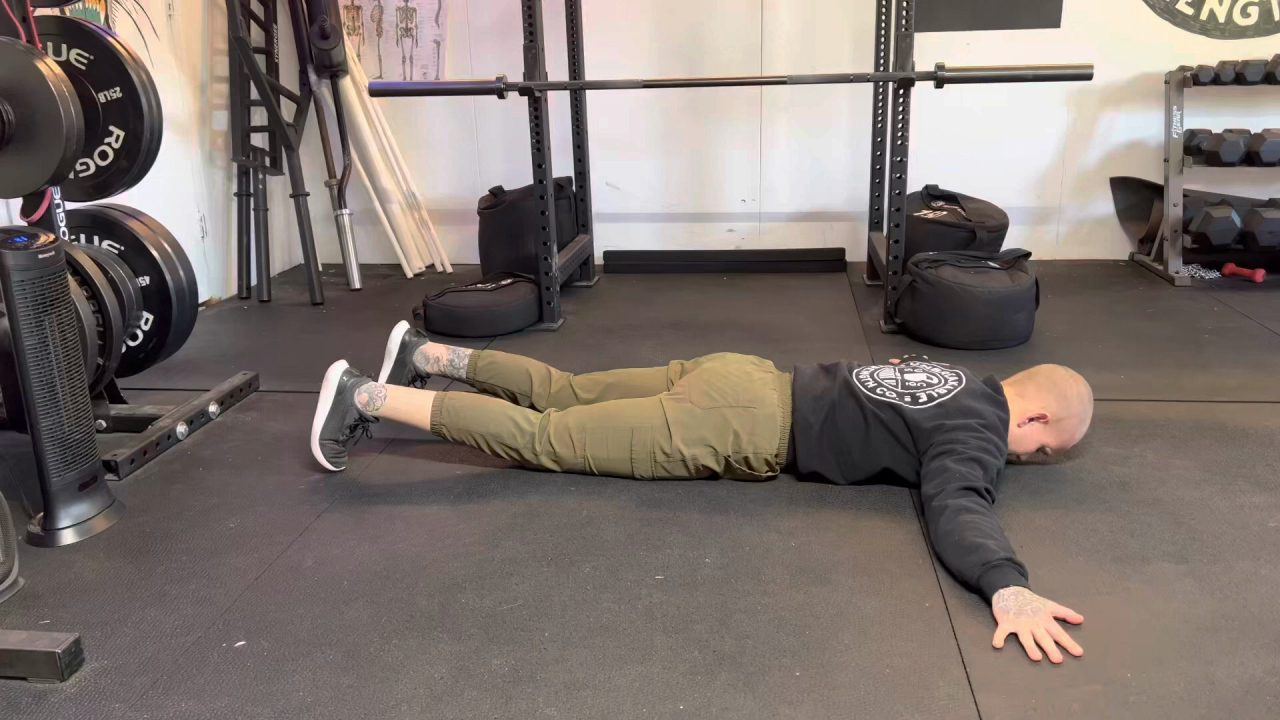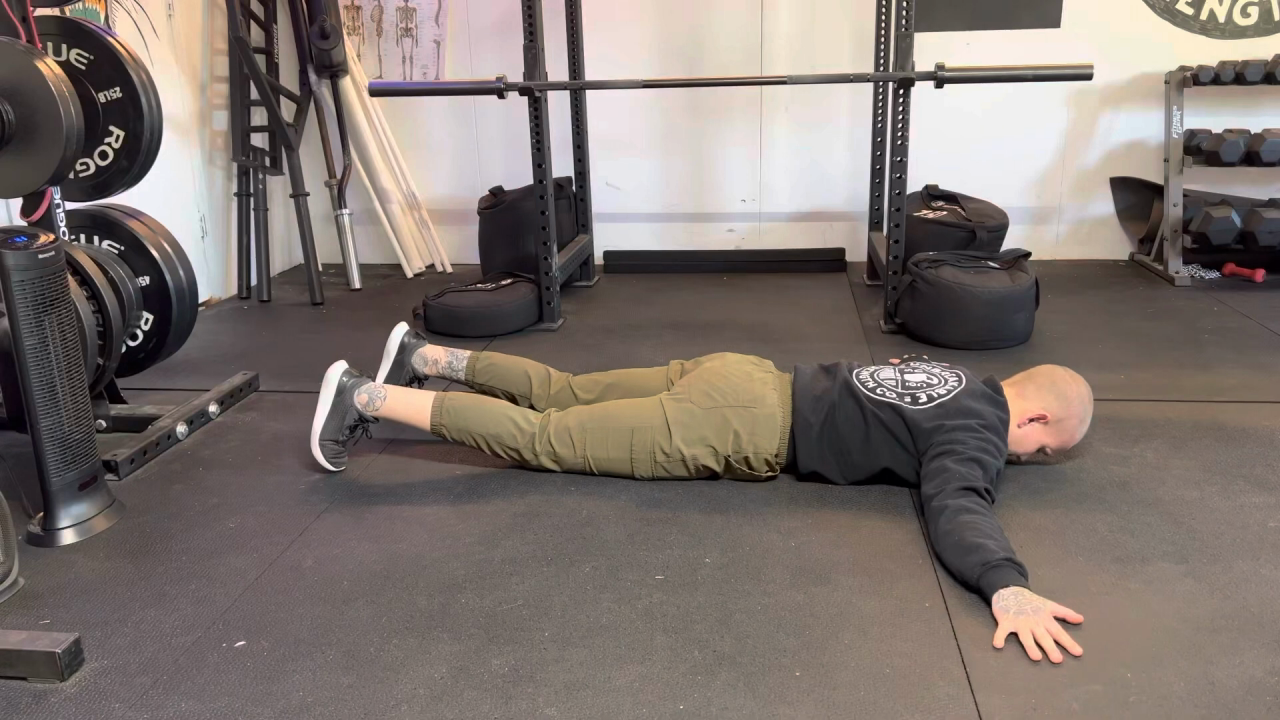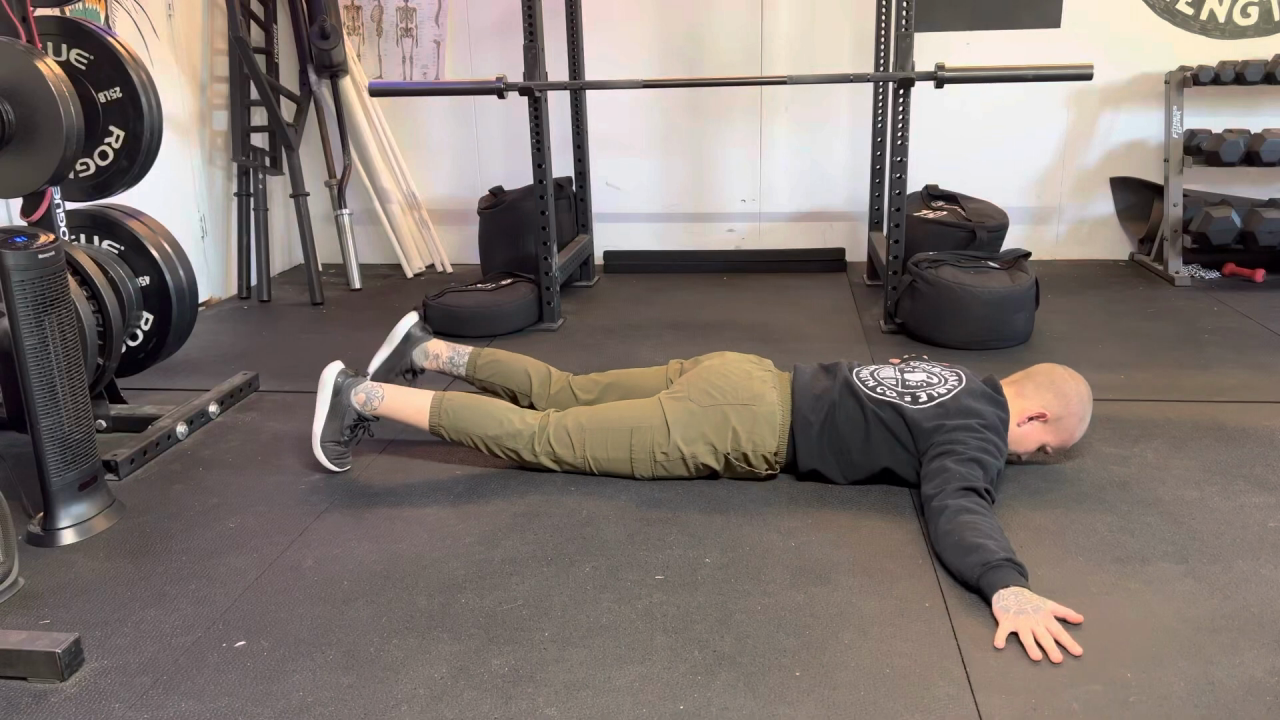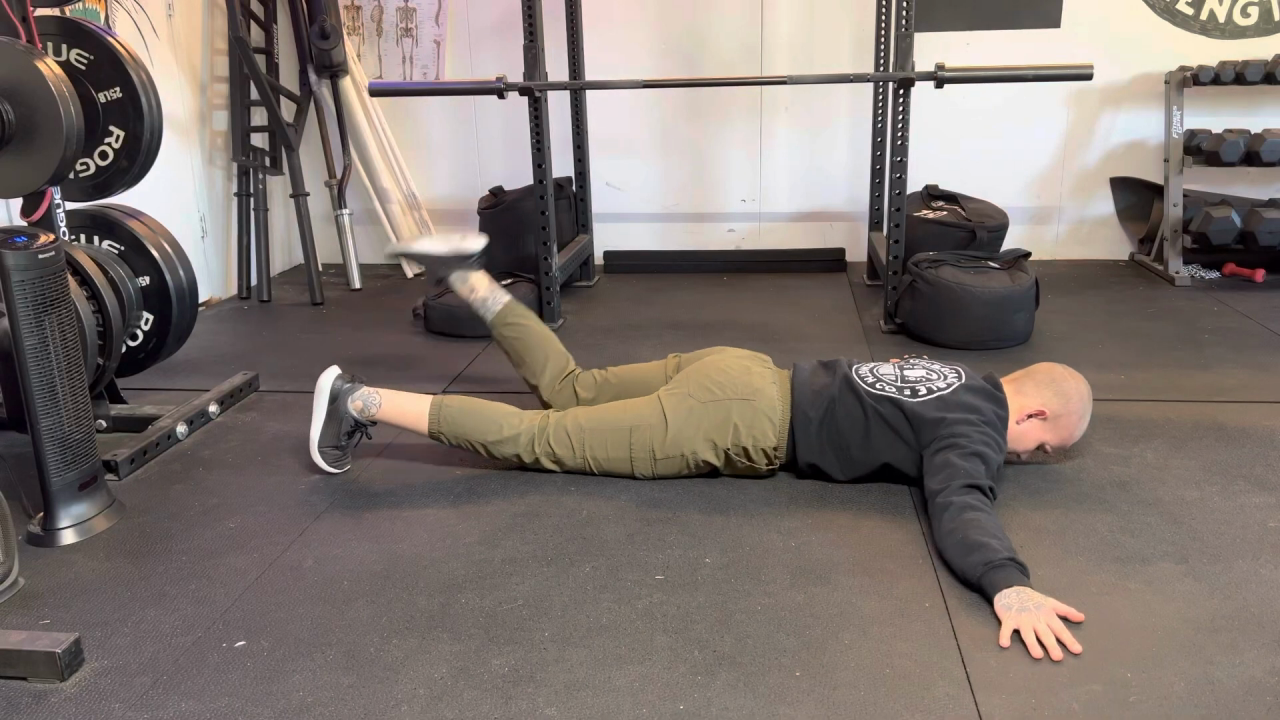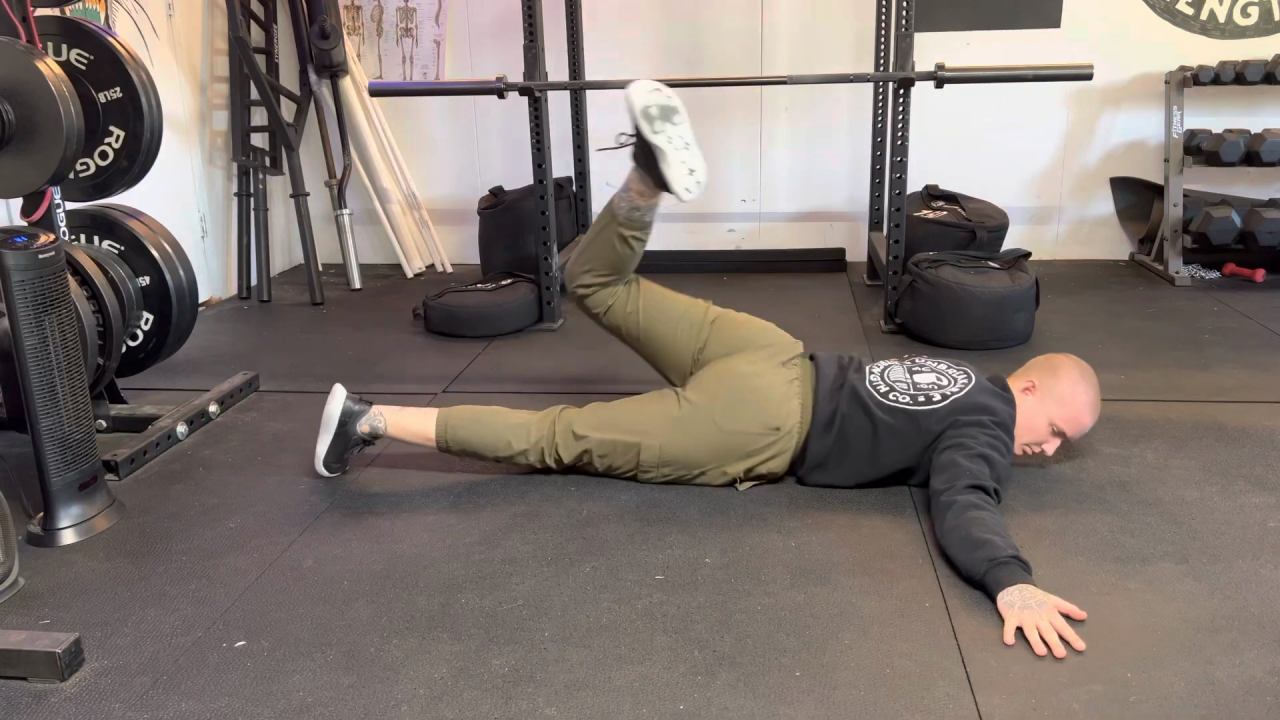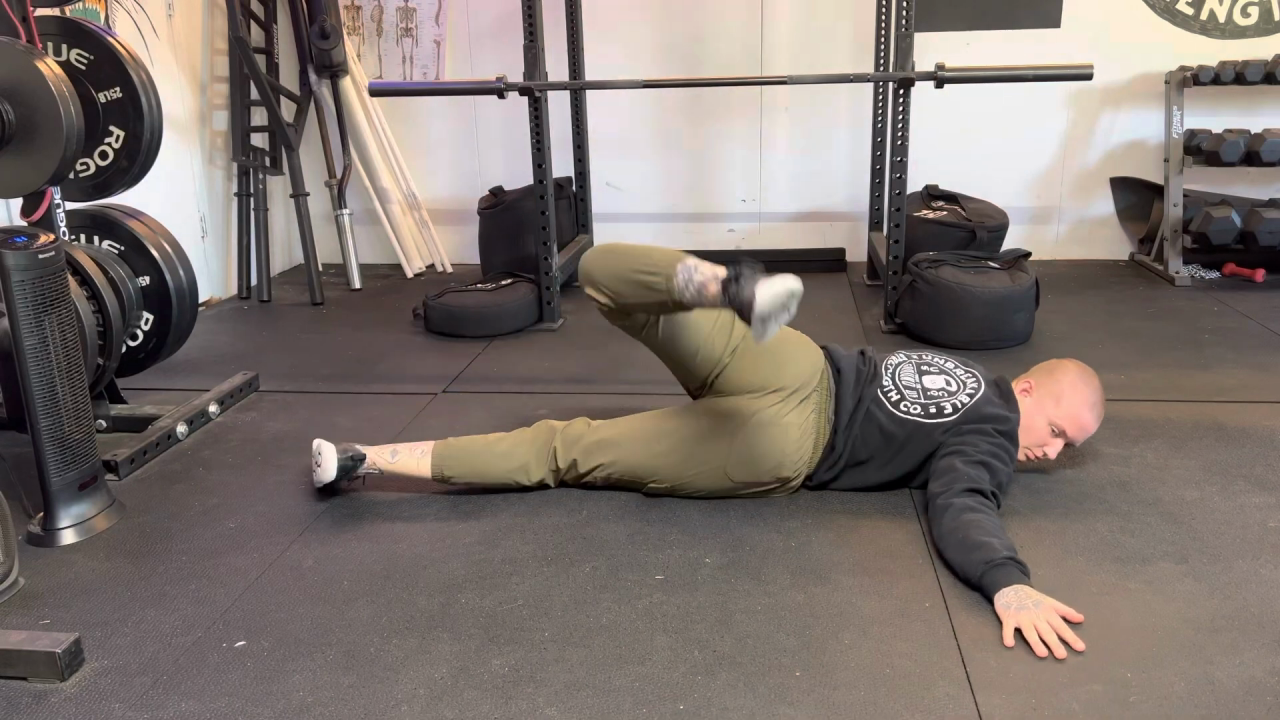
dt=0.4s
person 1, frame 1
left shoulder: (962, 383)
right shoulder: (977, 431)
right elbow: (956, 505)
right wrist: (1008, 587)
left hip: (742, 378)
right hip: (740, 424)
left knee: (562, 392)
right knee: (543, 438)
left ankle: (425, 354)
right ankle: (365, 396)
person 1, frame 2
left shoulder: (963, 384)
right shoulder: (976, 431)
right elbow: (954, 506)
right wrist: (1007, 586)
left hip: (740, 378)
right hip: (742, 424)
left knee: (562, 392)
right knee: (544, 439)
left ankle: (423, 355)
right ankle: (364, 398)
person 1, frame 3
left shoulder: (962, 384)
right shoulder: (975, 432)
right elbow: (955, 507)
right wrist: (1008, 588)
left hip: (740, 378)
right hip: (743, 424)
left knee: (561, 394)
right knee: (544, 439)
left ankle: (427, 350)
right ankle: (362, 396)
person 1, frame 4
left shoulder: (961, 379)
right shoulder: (975, 434)
right elbow: (959, 511)
right wrist: (1011, 587)
left hip: (742, 377)
right hip: (748, 422)
left knee: (565, 391)
right knee: (543, 440)
left ankle: (465, 271)
right ankle: (362, 402)
person 1, frame 5
left shoulder: (961, 382)
right shoulder: (984, 435)
right elbow: (962, 508)
right wrist: (1012, 584)
left hip: (772, 355)
right hip: (763, 417)
right knee: (563, 439)
left ankle: (642, 181)
right ankle: (390, 405)
person 1, frame 6
left shoulder: (967, 381)
right shoulder: (985, 444)
right elbow: (959, 509)
right wrist: (1009, 583)
right hip: (785, 445)
right knee: (575, 448)
